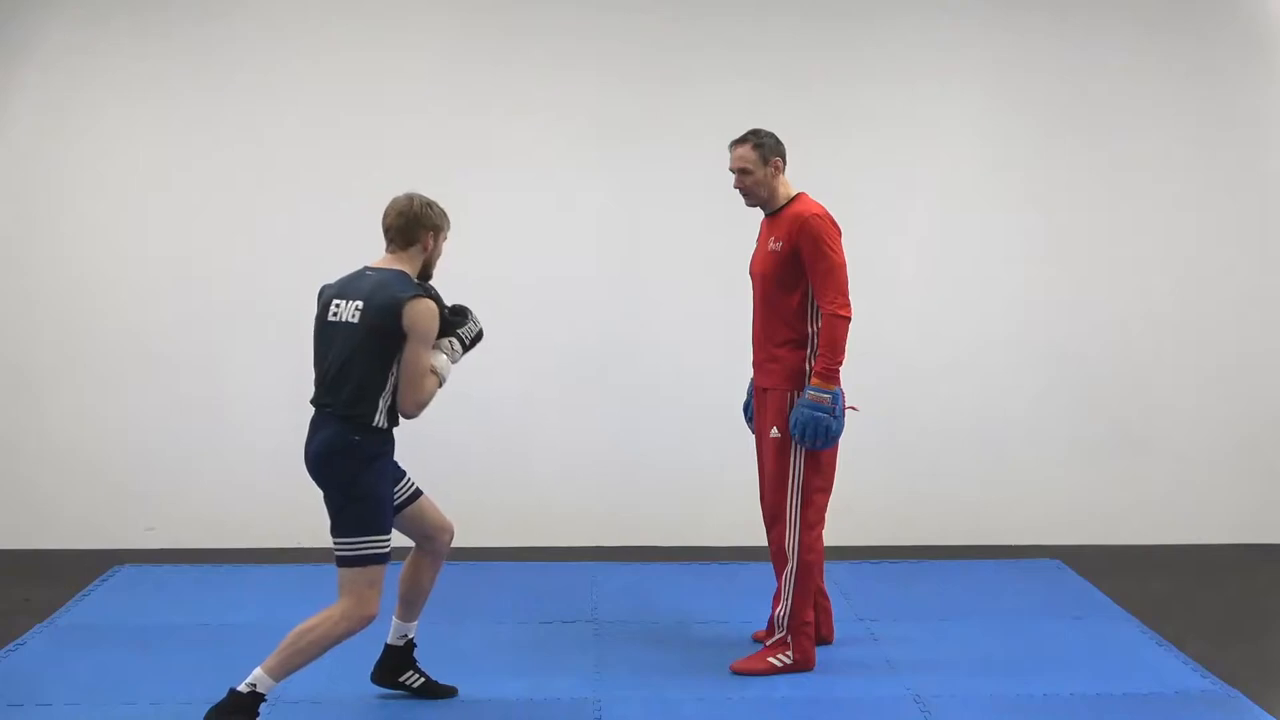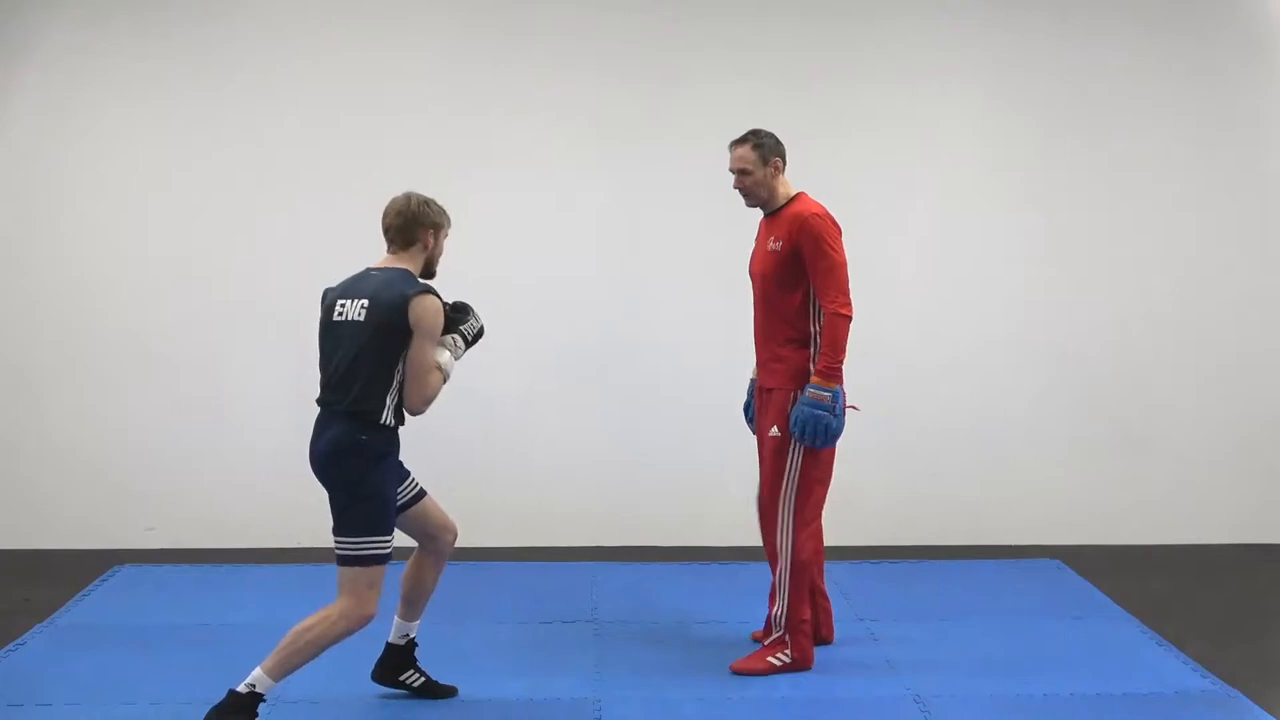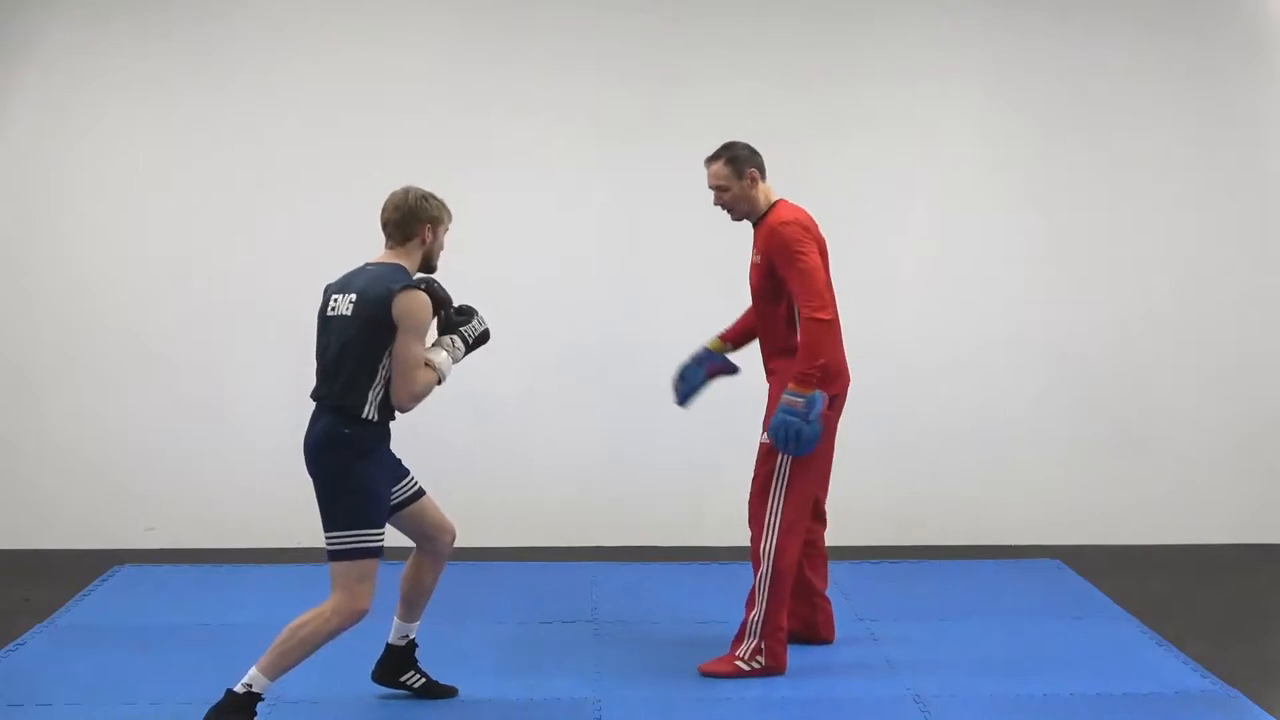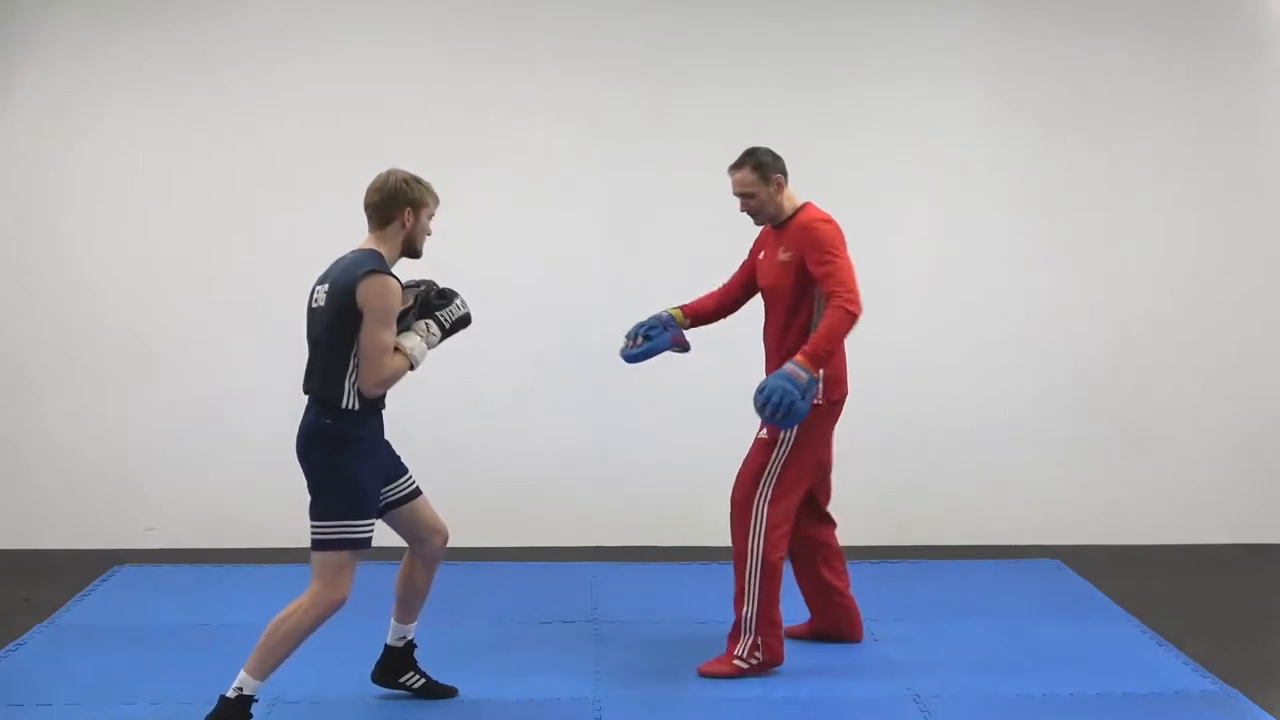
dt=0.3s
person 1, frame 1
left shoulder: (810, 221)
right shoulder: (770, 224)
left elbow: (836, 310)
left wrist: (823, 387)
left hip: (801, 391)
right hip: (771, 387)
left knee: (794, 515)
right knee: (781, 509)
left ankle: (792, 642)
right ankle: (809, 619)
person 1, frame 2
left shoulder: (809, 221)
right shoulder: (767, 225)
left elbow: (837, 308)
left wrist: (823, 385)
right wrist: (758, 375)
left hip: (802, 388)
right hip: (776, 384)
left knee: (784, 510)
right knee: (792, 506)
left ankle: (789, 640)
right ankle: (811, 620)
person 1, frame 3
left shoulder: (787, 228)
right shoulder: (766, 228)
left elbow: (819, 313)
left wrist: (800, 392)
right wrist: (715, 350)
left hip: (808, 390)
right hip: (805, 386)
left knee: (774, 513)
right knee: (800, 508)
left ankle: (760, 648)
right ankle: (809, 619)
person 1, frame 4
left shoulder: (816, 229)
right shoulder: (768, 238)
left elbow: (845, 304)
right elbow: (732, 295)
left wrist: (803, 364)
right wrist: (675, 319)
left hip: (807, 391)
right hip: (785, 389)
left knee: (756, 502)
right knee: (802, 507)
left ankle: (755, 645)
right ankle: (837, 616)
person 2, frame 1
left shoulder: (337, 289)
right shoulder: (418, 305)
right elbow: (410, 404)
right wrist: (451, 348)
left hip: (338, 439)
right hip: (356, 451)
left knee: (438, 536)
right knee: (358, 608)
left ankle: (396, 660)
person 2, frame 2
left shoulder: (341, 291)
right shoulder: (422, 302)
right elbow: (416, 400)
right wrist: (454, 344)
left hip: (340, 439)
right hip: (361, 450)
left knee: (441, 537)
right knee: (357, 608)
left ankle: (397, 659)
person 2, frame 3
left shoulder: (343, 285)
right shoulder: (410, 297)
right elbow: (405, 395)
right wrist: (453, 345)
left hip: (344, 437)
right hip: (351, 446)
left knee: (439, 538)
right knee: (350, 603)
left ankle: (397, 659)
person 2, frame 4
left shoulder: (341, 270)
right shoulder: (379, 282)
right elbow: (374, 380)
left wrist: (405, 318)
right wrist: (427, 331)
left hip: (355, 434)
right hip: (341, 439)
left knee: (432, 539)
right knee: (329, 592)
left ankle: (396, 660)
